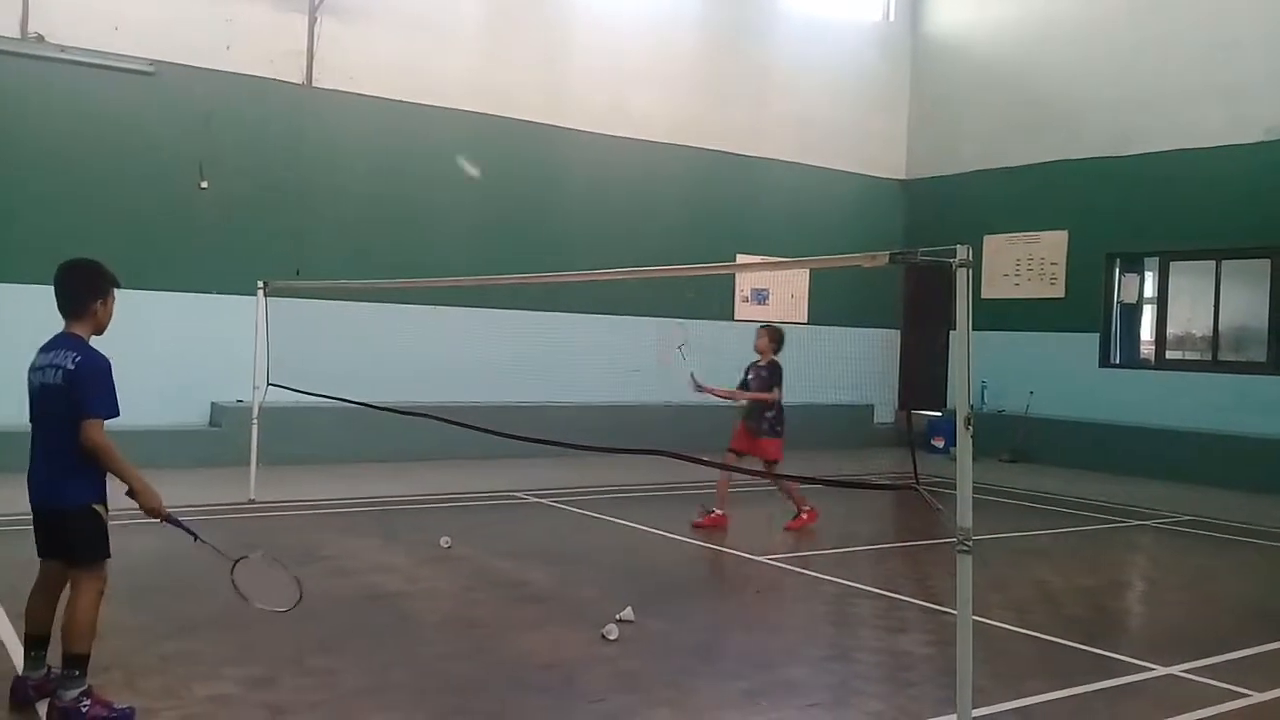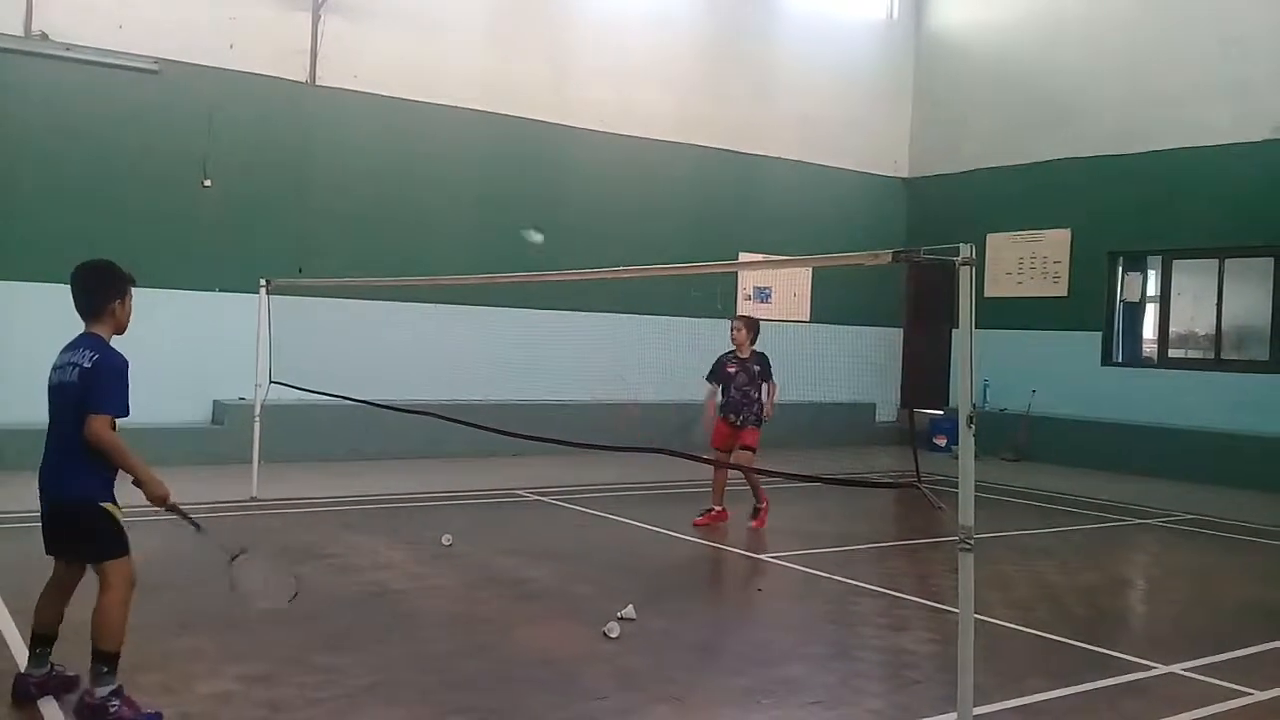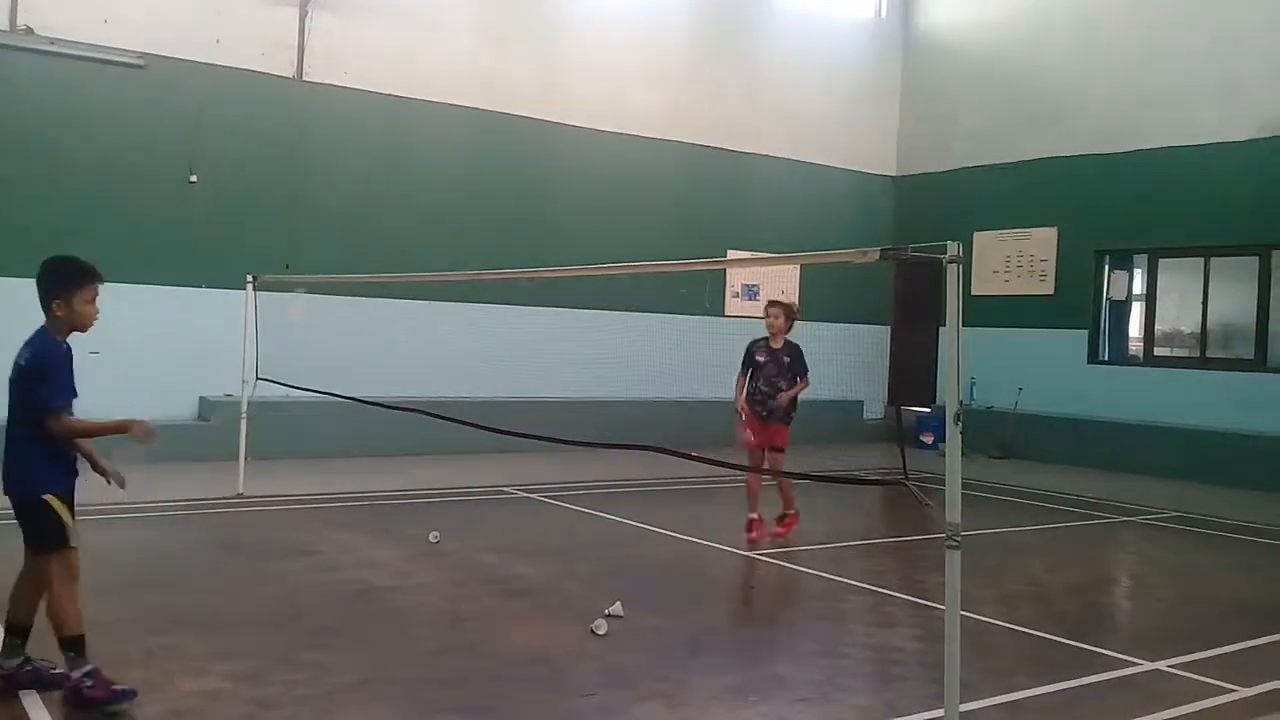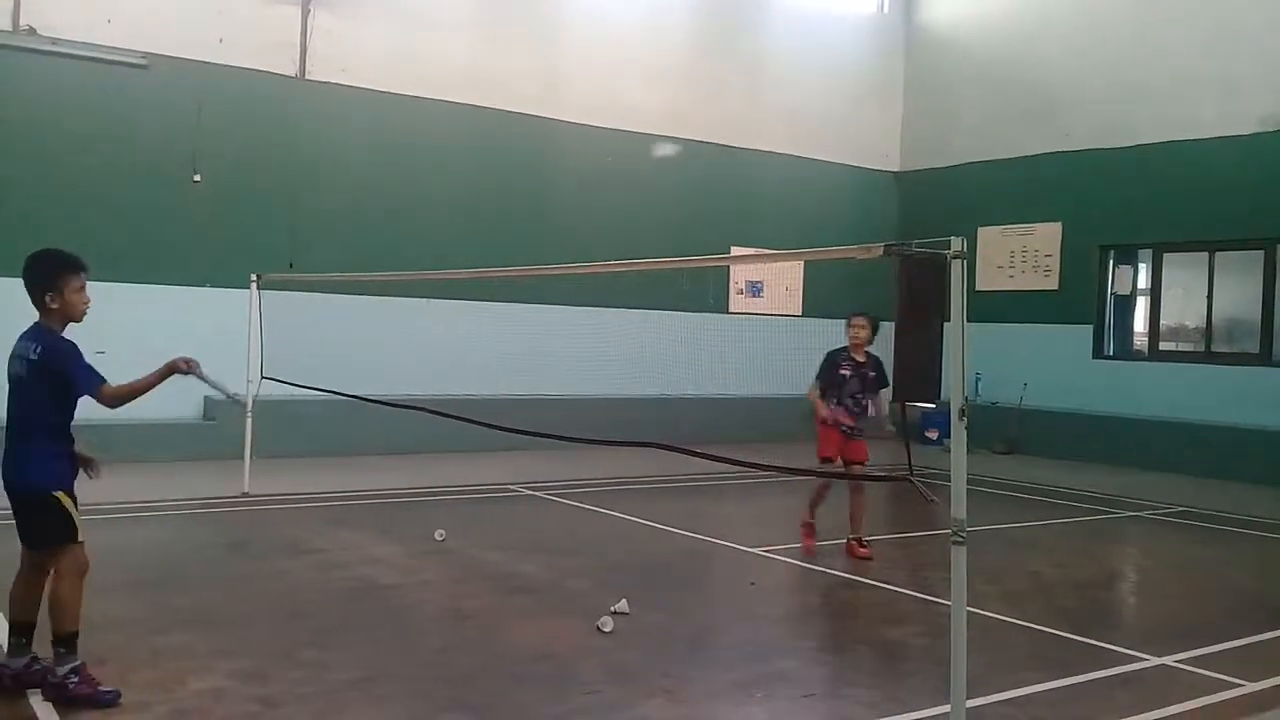
dt=0.5s
person 1, frame 1
left shoulder: (43, 357)
right shoulder: (90, 363)
right elbow: (92, 436)
right wrist: (138, 485)
left hip: (46, 488)
right hip: (77, 493)
left knee: (51, 577)
right knee: (88, 585)
left ankle: (33, 676)
person 1, frame 2
left shoulder: (67, 356)
right shoulder: (108, 361)
right elbow: (97, 431)
right wrist: (146, 477)
left hip: (56, 484)
right hip: (87, 490)
left knee: (65, 574)
right knee: (119, 579)
left ankle: (36, 672)
person 1, frame 3
left shoulder: (53, 351)
right shoulder: (46, 355)
right elbow: (57, 425)
left wrist: (97, 462)
right wrist: (122, 427)
left hip: (41, 476)
right hip: (39, 480)
left knee: (39, 567)
right knee: (63, 569)
right ankle: (81, 674)
person 1, frame 4
right shoulder: (56, 349)
right elbow: (110, 396)
left wrist: (69, 451)
right wrist: (168, 370)
right hip: (42, 476)
right knee: (71, 564)
right ankle: (66, 672)
person 2, frame 1
left shoulder: (774, 367)
right shoulder: (752, 368)
left elbow: (774, 396)
right elbow: (737, 394)
left wrist: (748, 396)
right wrist: (708, 389)
left hip: (769, 427)
right hip: (748, 423)
left knee: (774, 473)
right knee: (728, 463)
left ankle: (805, 511)
right ankle: (717, 513)
person 2, frame 2
left shoulder: (760, 359)
right shoulder: (725, 360)
left elbow: (771, 384)
right elbow: (713, 388)
left wrist: (769, 403)
right wrist: (710, 409)
left hip: (751, 420)
right hip: (727, 418)
left knee: (745, 464)
right knee: (720, 462)
left ankle: (761, 503)
right ankle: (717, 509)
person 2, frame 3
left shoulder: (793, 350)
right shoulder: (755, 346)
left elbow: (804, 381)
right elbow: (743, 374)
left wrist: (790, 393)
right wrist: (739, 398)
left hip: (780, 414)
right hip: (755, 411)
left knee: (776, 466)
right knee: (754, 464)
left ankle: (789, 513)
right ankle: (754, 520)
person 2, frame 4
left shoulder: (875, 363)
right shoulder: (834, 357)
left elbow: (878, 395)
right elbow: (814, 390)
left wrist: (882, 416)
right wrist: (823, 410)
left hip: (857, 429)
right hip: (832, 426)
left knee: (857, 480)
right knee: (828, 477)
left ankle: (855, 538)
right ankle: (809, 521)
